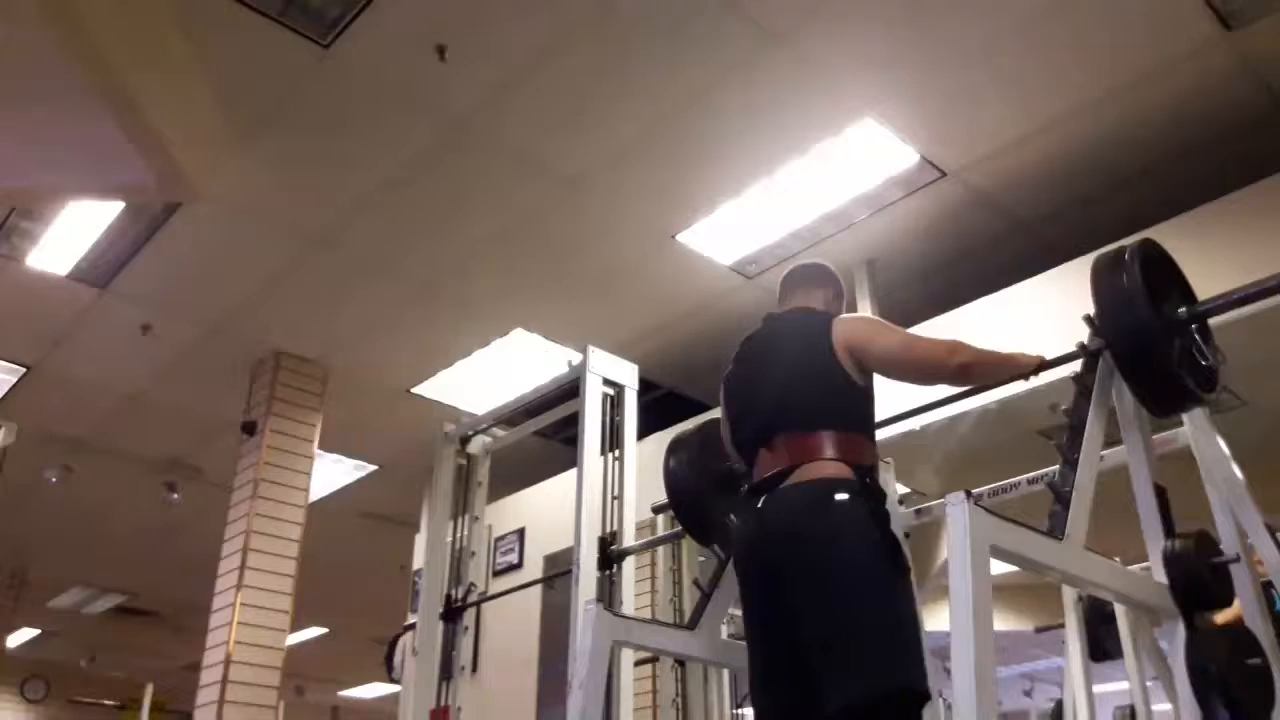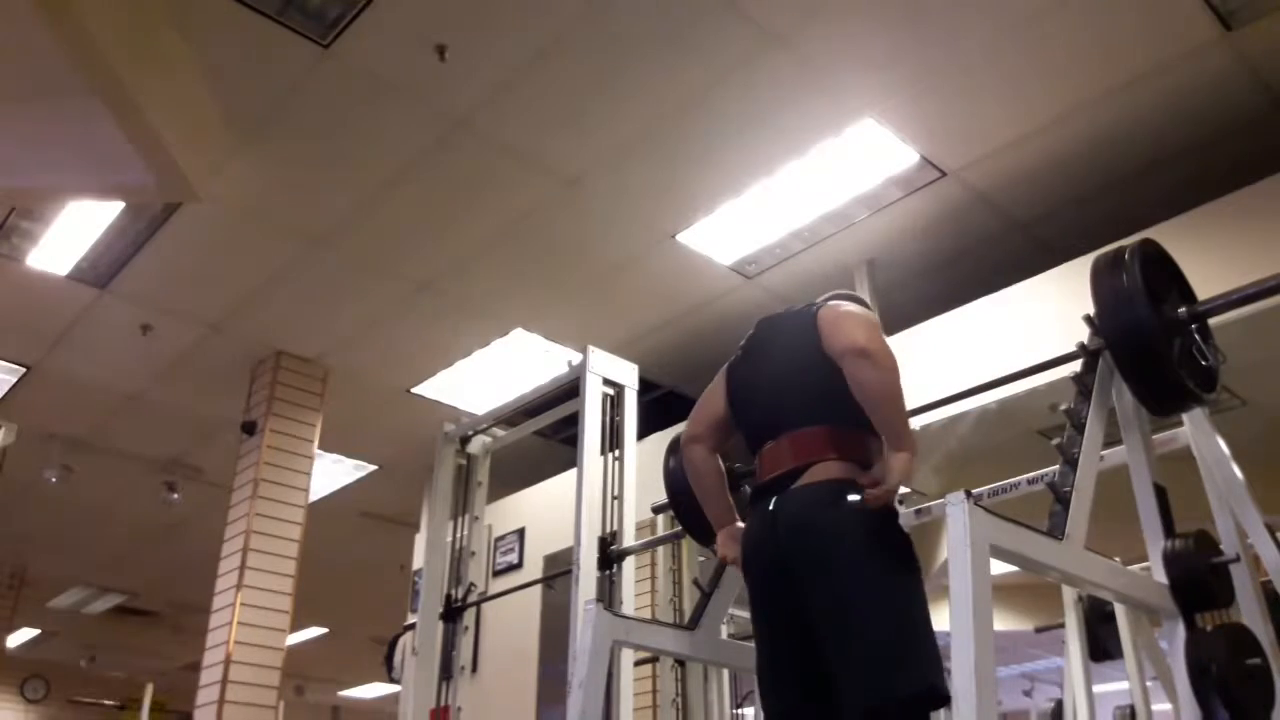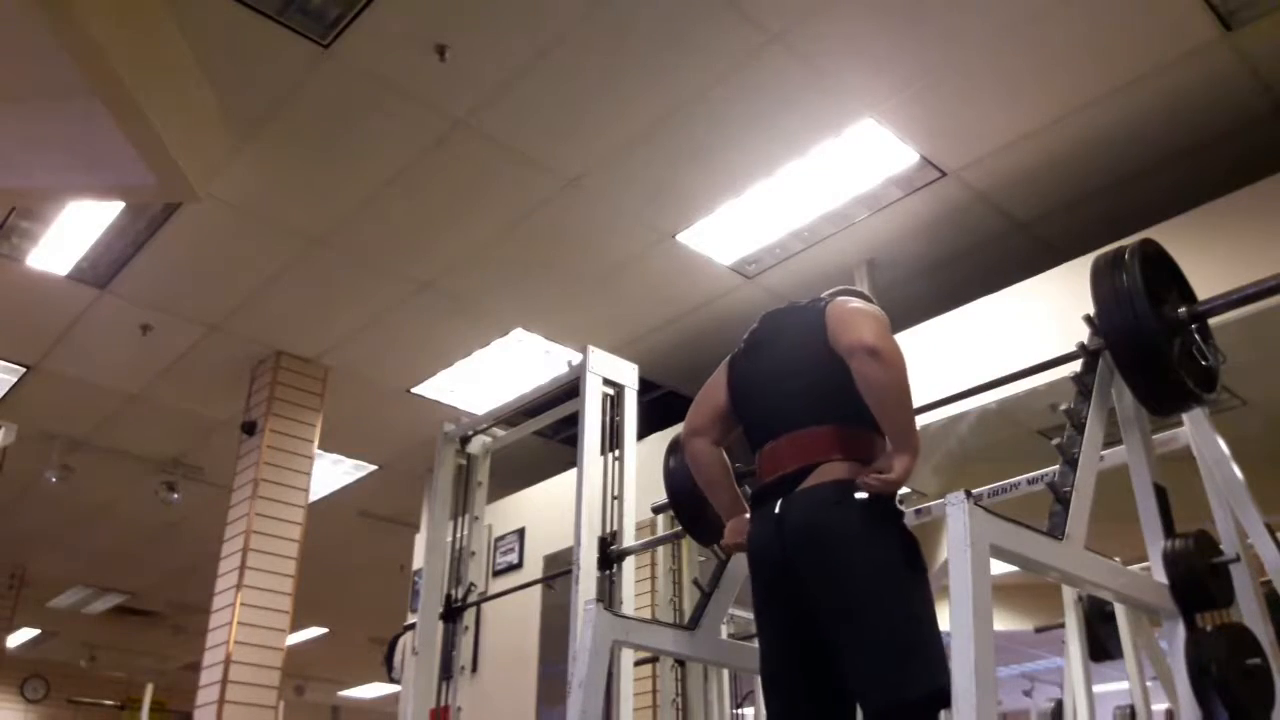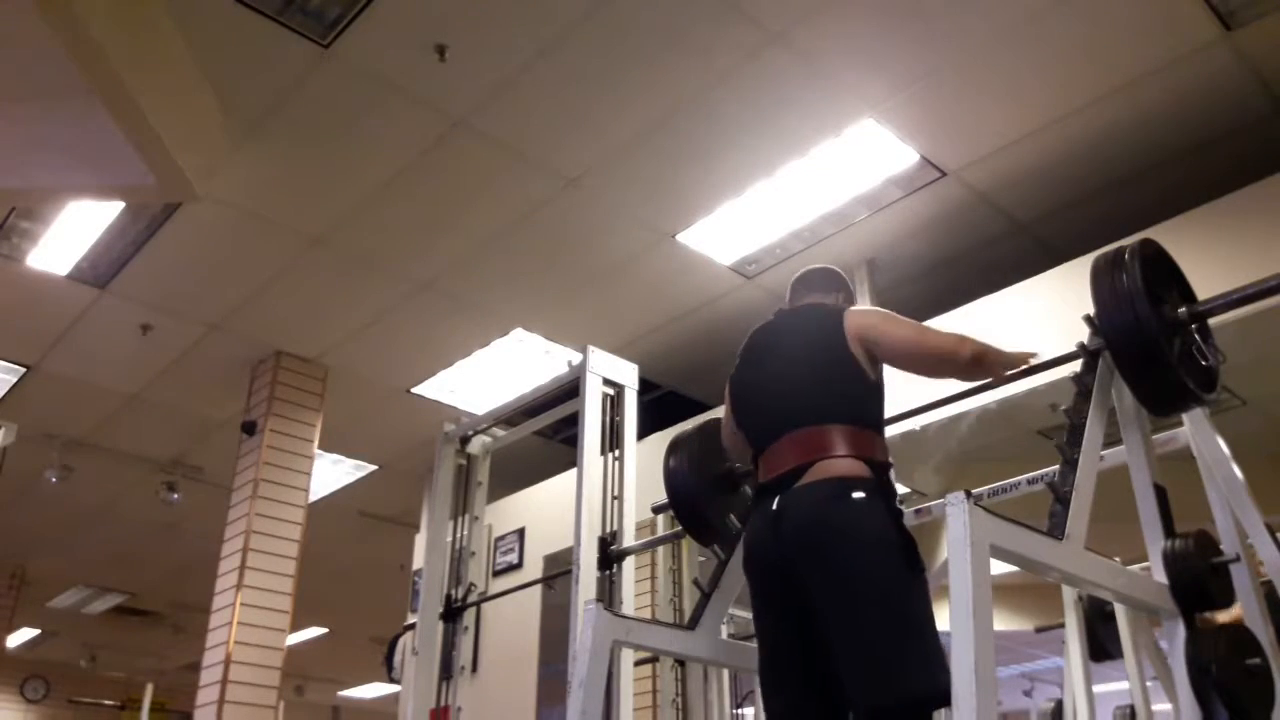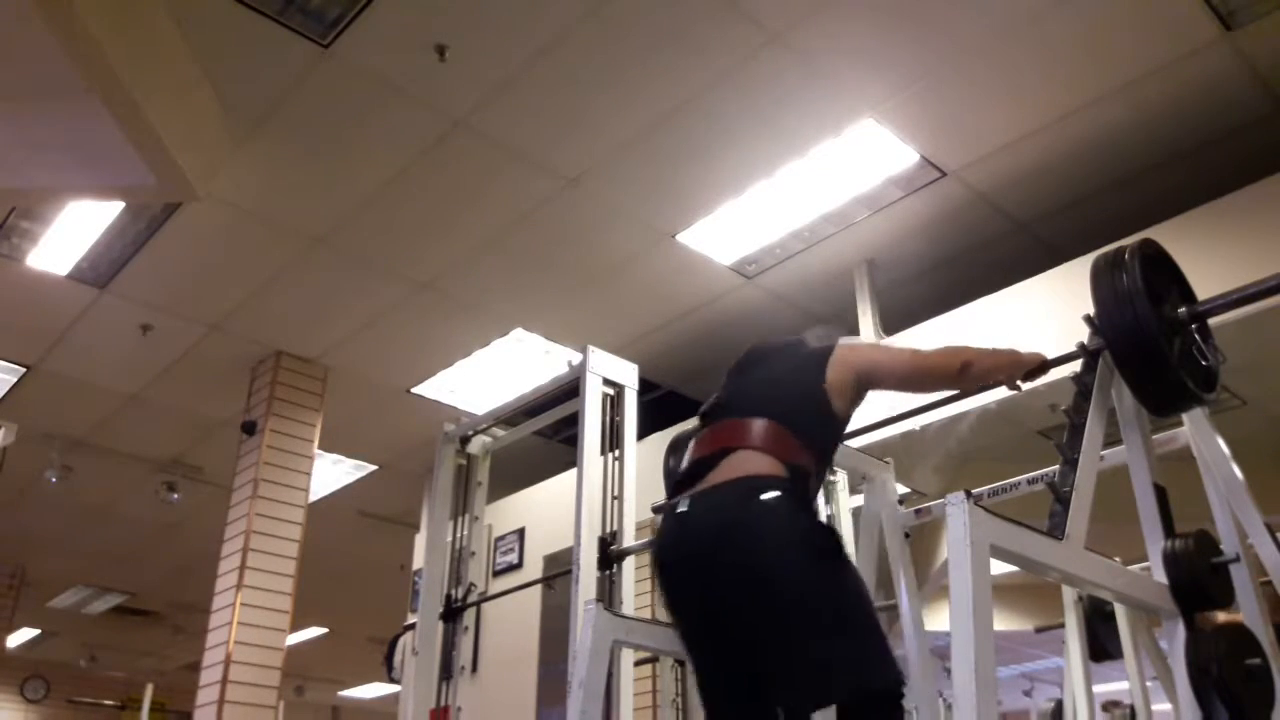
dt=0.5s
person 1, frame 1
left shoulder: (739, 368)
right shoulder: (843, 331)
right elbow: (950, 362)
right wrist: (1017, 361)
left hip: (758, 530)
right hip: (830, 513)
person 1, frame 2
left shoulder: (747, 357)
right shoulder: (845, 315)
left elbow: (696, 442)
right elbow: (862, 348)
left wrist: (727, 527)
right wrist: (899, 447)
left hip: (769, 527)
right hip: (838, 510)
person 1, frame 3
left shoulder: (749, 352)
right shoulder: (850, 311)
left elbow: (698, 435)
right elbow: (870, 348)
left wrist: (736, 517)
right wrist: (905, 447)
left hip: (772, 531)
right hip: (845, 512)
person 1, frame 4
left shoulder: (747, 363)
right shoulder: (853, 325)
right elbow: (962, 355)
right wrist: (1007, 360)
left hip: (768, 530)
right hip: (844, 511)
person 1, frame 5
left shoulder: (745, 376)
right shoulder: (839, 360)
right elbow: (950, 365)
right wrist: (1022, 361)
left hip: (681, 532)
right hip: (757, 515)
